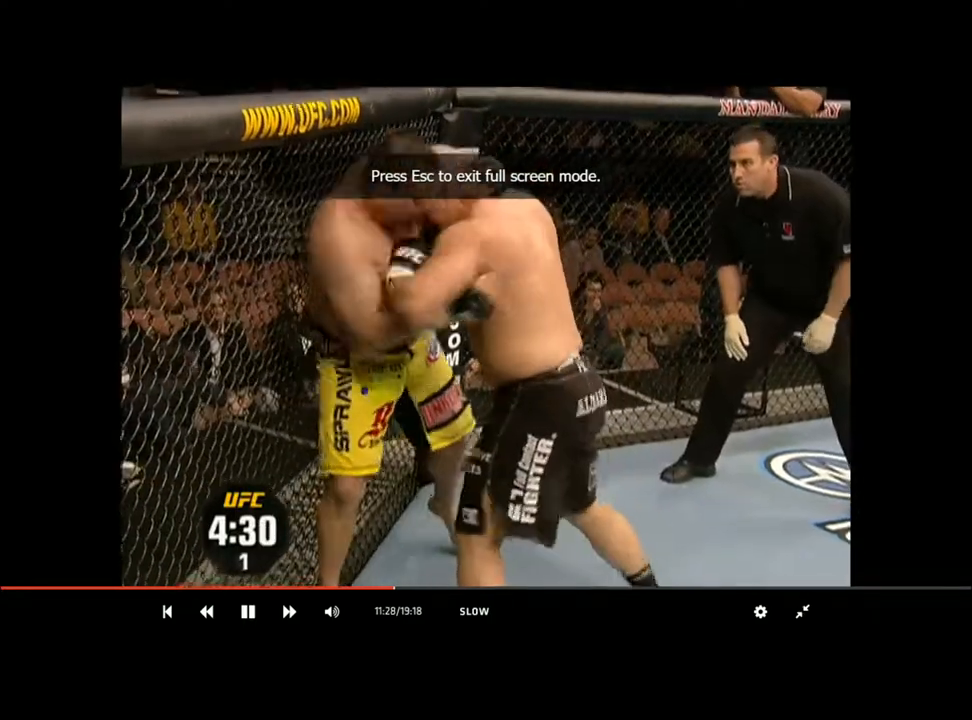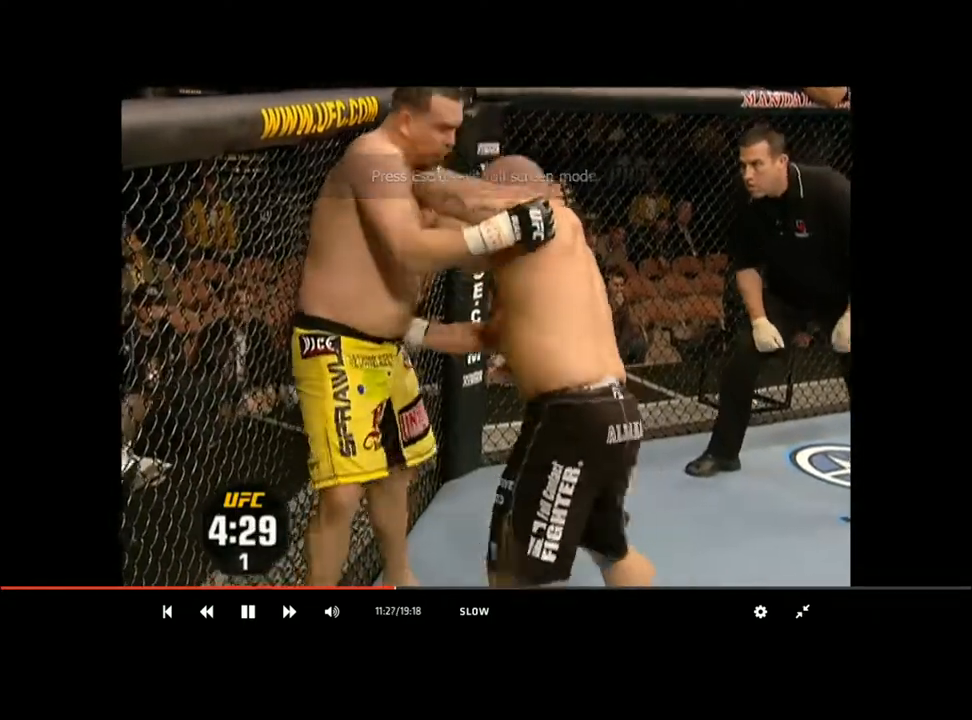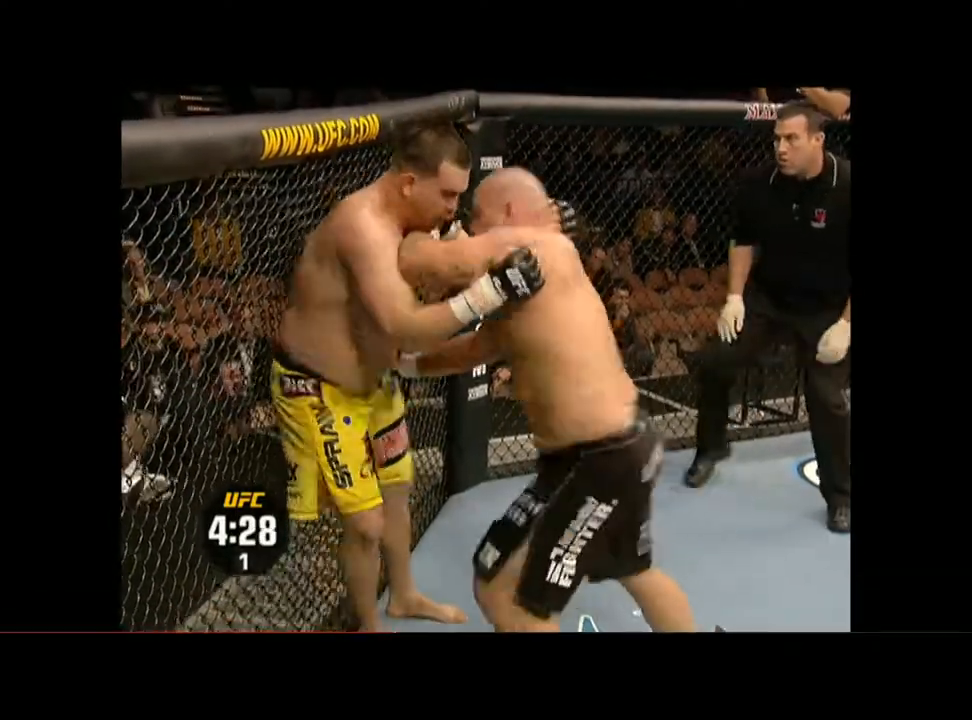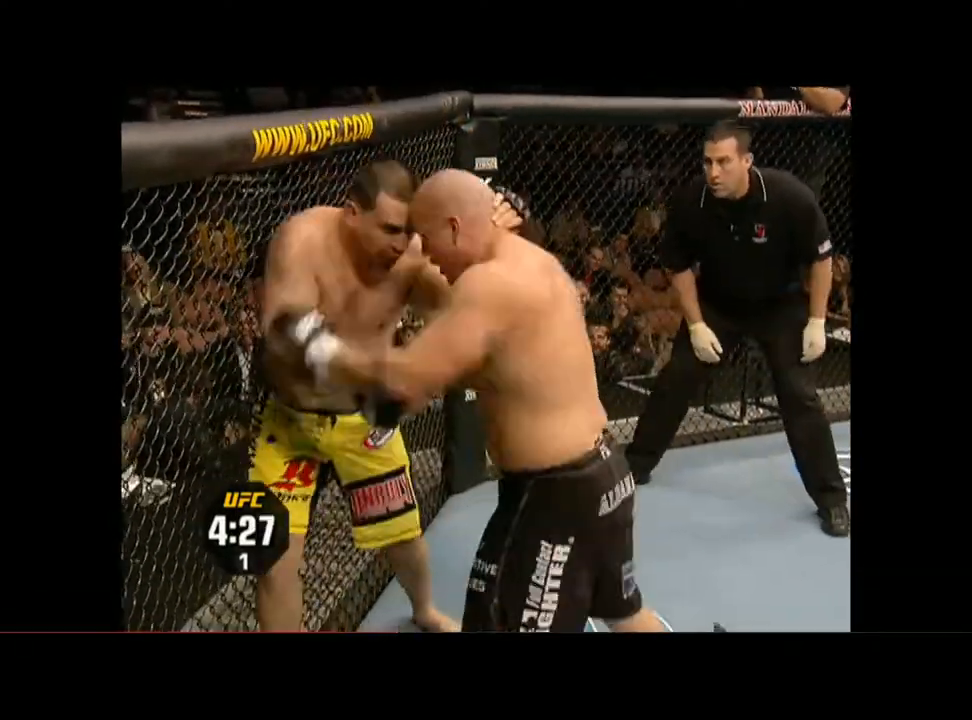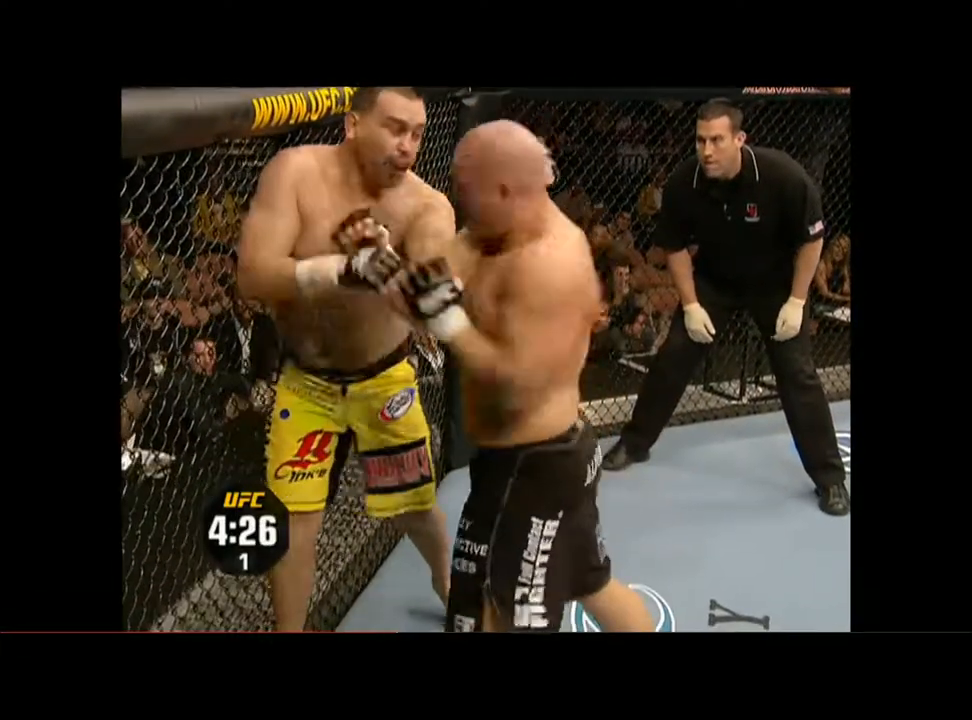
dt=1s
person 1, frame 1
right shoulder: (340, 236)
right elbow: (371, 333)
left hip: (413, 340)
right hip: (356, 358)
left knee: (455, 435)
right knee: (346, 487)
left ankle: (445, 504)
right ankle: (328, 588)
person 1, frame 2
left shoulder: (409, 169)
right shoulder: (374, 158)
right elbow: (412, 253)
right wrist: (502, 230)
left hip: (385, 350)
right hip: (335, 348)
left knee: (396, 471)
right knee: (342, 496)
left ankle: (398, 580)
person 1, frame 3
left shoulder: (405, 215)
right shoulder: (362, 225)
right elbow: (405, 328)
left wrist: (519, 239)
right wrist: (489, 291)
left hip: (371, 379)
right hip: (318, 389)
left knee: (394, 491)
right knee: (366, 524)
left ankle: (404, 595)
right ankle: (370, 627)
person 1, frame 4
left shoulder: (414, 256)
right shoulder: (304, 237)
right elbow: (283, 336)
left hip: (367, 415)
right hip: (290, 415)
left knee: (402, 533)
right knee: (277, 562)
left ankle: (425, 609)
person 1, frame 5
left shoulder: (426, 205)
right shoulder: (295, 170)
right elbow: (251, 277)
left wrist: (384, 258)
right wrist: (341, 269)
left hip: (385, 380)
right hip: (306, 382)
left knee: (418, 505)
right knee: (294, 531)
left ankle: (445, 583)
right ankle: (288, 631)
person 2, frame 1
left shoulder: (471, 235)
right shoulder: (526, 206)
left elbow: (414, 306)
left wrist: (399, 273)
left hip: (539, 398)
right hip: (576, 383)
left knee: (477, 534)
right knee: (583, 507)
right ankle: (646, 584)
person 2, frame 2
left shoulder: (549, 219)
right elbow: (491, 334)
left hip: (571, 417)
right hip: (618, 412)
left knee: (514, 570)
right knee: (610, 550)
person 2, frame 3
left shoulder: (536, 251)
right shoulder: (544, 268)
right elbow: (480, 346)
right wrist: (409, 363)
left hip: (599, 463)
right hip: (625, 448)
left knee: (501, 591)
right knee: (636, 571)
person 2, frame 4
left shoulder: (494, 283)
right shoulder: (535, 265)
left elbow: (408, 379)
left wrist: (321, 349)
left hip: (552, 493)
right hip: (601, 474)
right knee: (624, 610)
person 2, frame 5
left shoulder: (550, 265)
right shoulder: (495, 232)
left elbow: (517, 390)
left wrist: (446, 316)
left hip: (531, 470)
right hip: (552, 457)
left knee: (502, 620)
right knee: (594, 583)
person 3, frame 1
left shoulder: (820, 194)
right shoulder: (730, 206)
left elbow: (847, 258)
right elbow: (726, 262)
left wrist: (828, 319)
right wrist: (731, 316)
left hip: (827, 302)
right hip: (767, 300)
left knee: (843, 388)
right knee: (727, 373)
right ankle: (699, 458)
person 3, frame 2
left shoulder: (831, 190)
right shoulder: (746, 205)
left elbow: (846, 255)
right elbow: (746, 266)
left wrist: (848, 317)
right wrist: (758, 319)
left hip: (840, 296)
right hip: (783, 293)
left knee: (848, 365)
right knee: (740, 359)
right ankle: (723, 451)
person 3, frame 3
left shoulder: (847, 188)
right shoulder: (760, 184)
right elbow: (743, 240)
left wrist: (845, 324)
right wrist: (734, 297)
left hip: (827, 308)
right hip: (766, 296)
left knee: (825, 397)
right knee: (715, 362)
left ankle: (840, 495)
right ankle: (711, 447)
person 3, frame 4
left shoulder: (790, 197)
right shoulder: (689, 203)
left elbow: (820, 258)
right elbow: (679, 265)
left wrist: (817, 321)
right wrist: (696, 324)
left hip: (780, 304)
right hip: (714, 304)
left knee: (799, 395)
right knee: (674, 381)
left ankle: (831, 497)
right ankle: (637, 464)
person 3, frame 5
left shoulder: (784, 176)
right shoulder: (683, 183)
left elbow: (811, 240)
right elbow: (674, 246)
left wrist: (796, 302)
right wrist: (690, 305)
left hip: (777, 282)
right hip: (712, 280)
left knee: (797, 372)
right knee: (673, 357)
left ankle: (829, 476)
right ankle: (634, 442)
